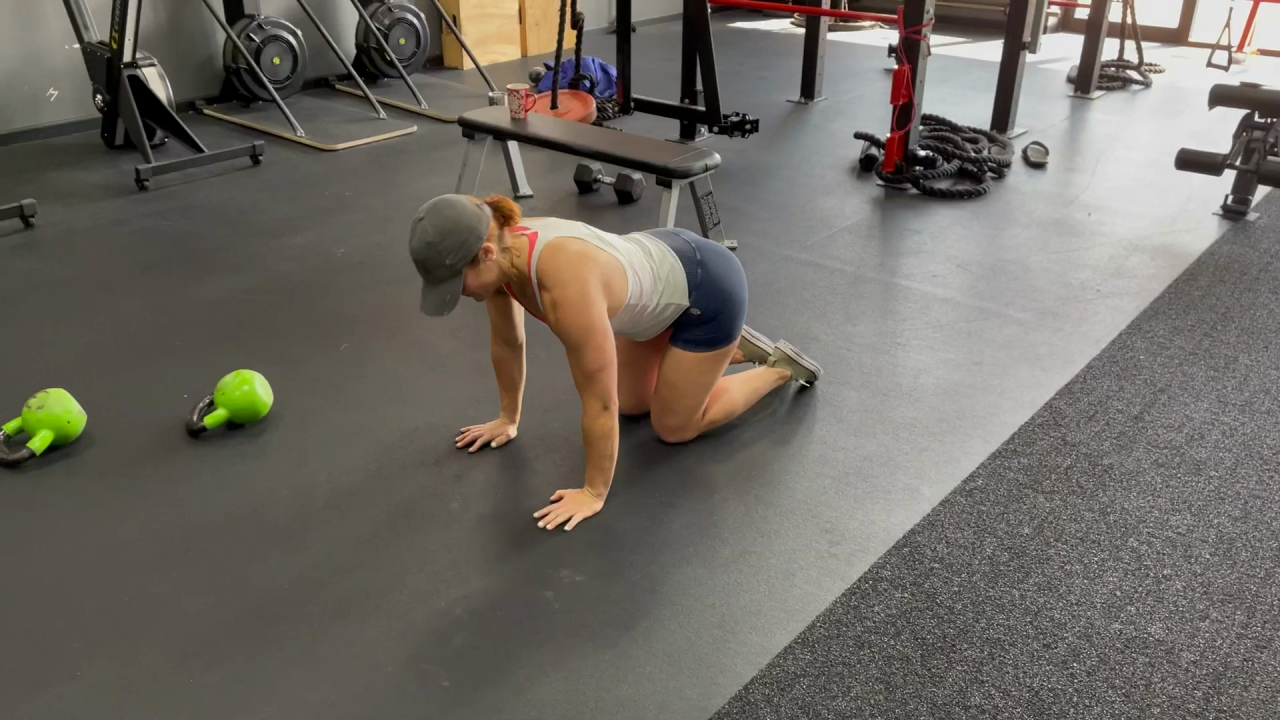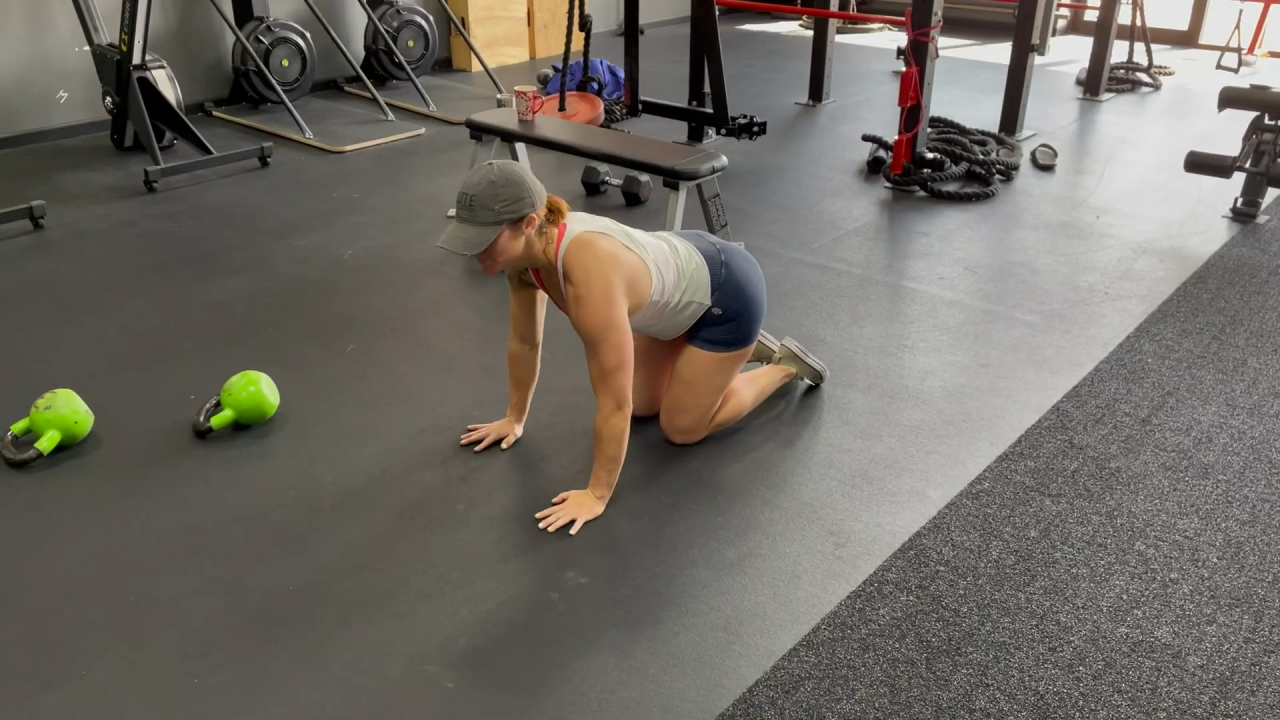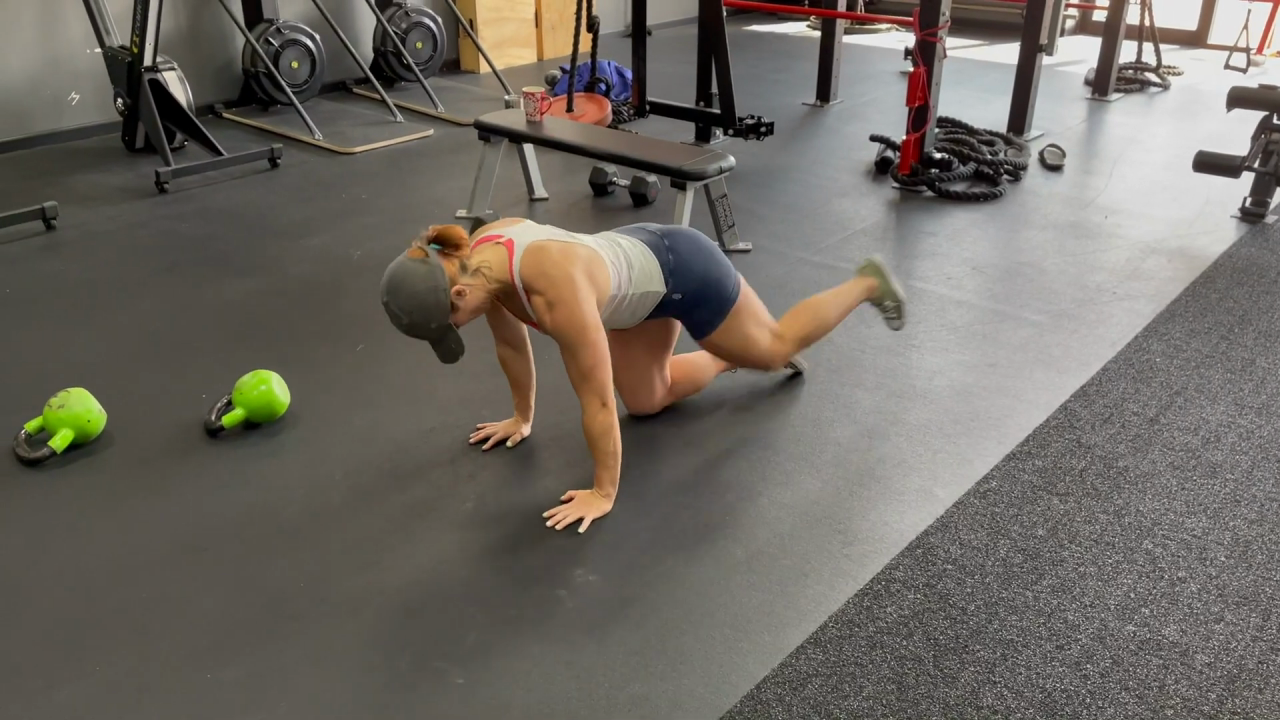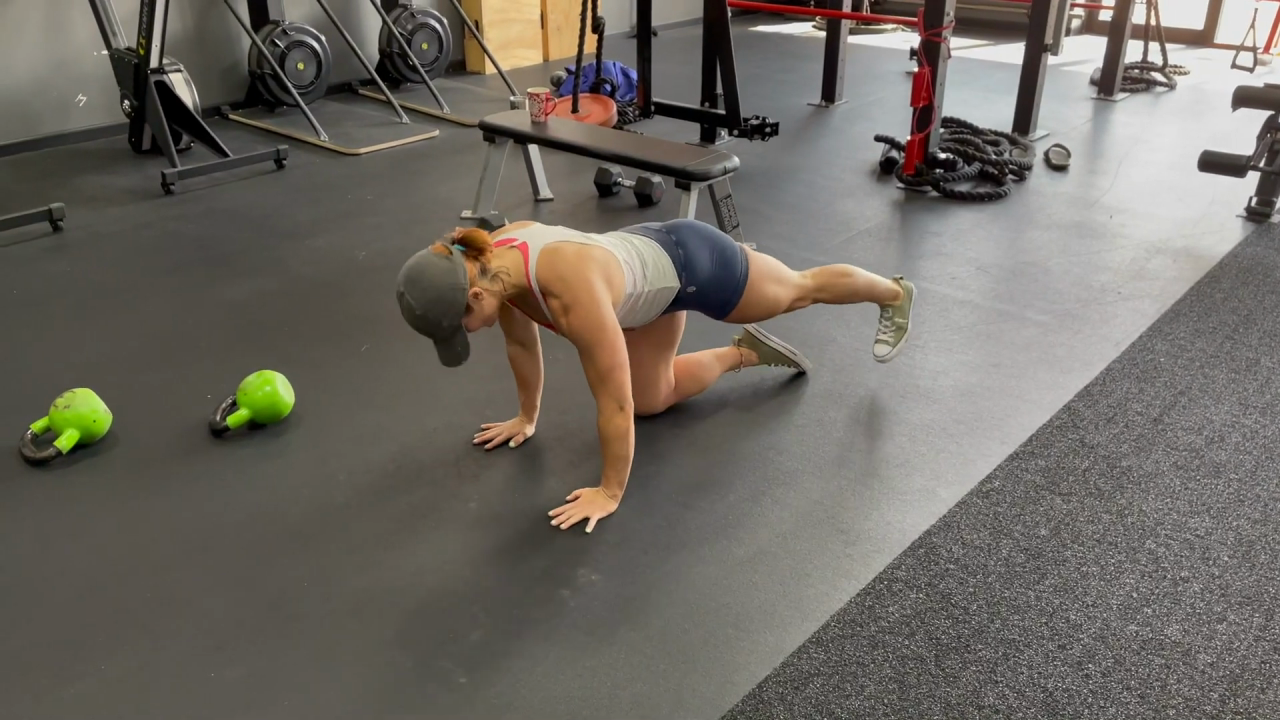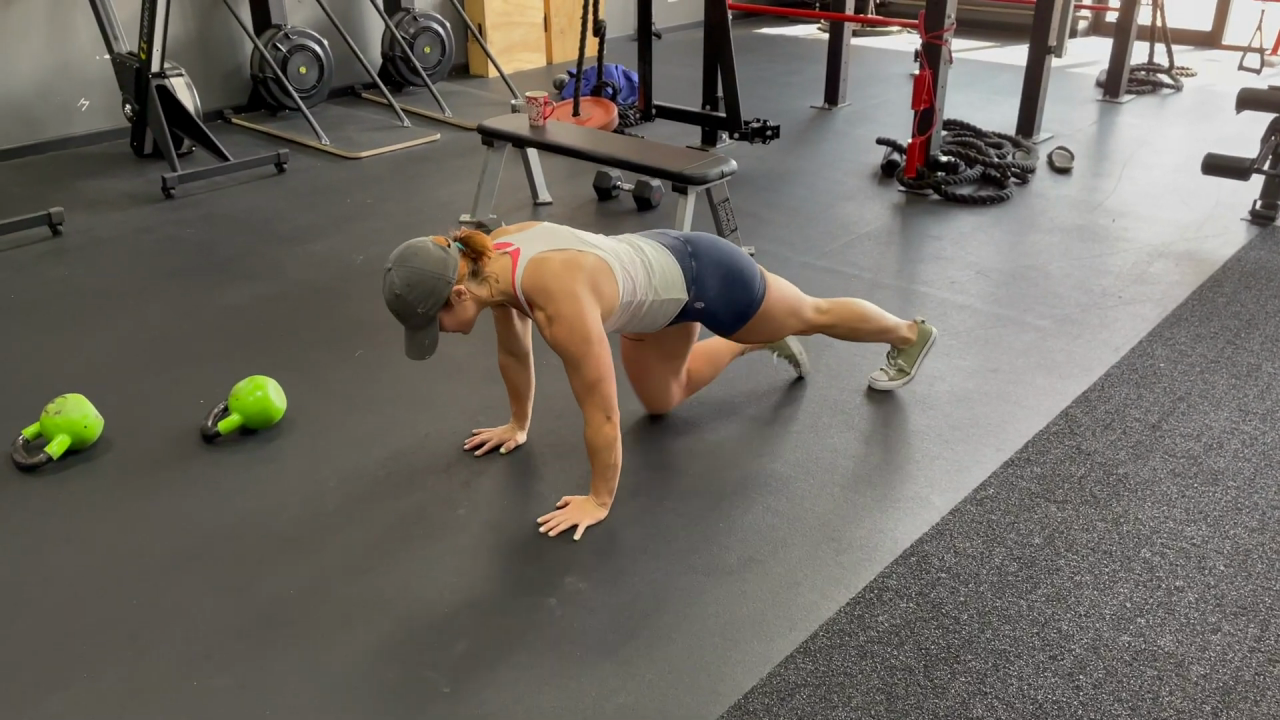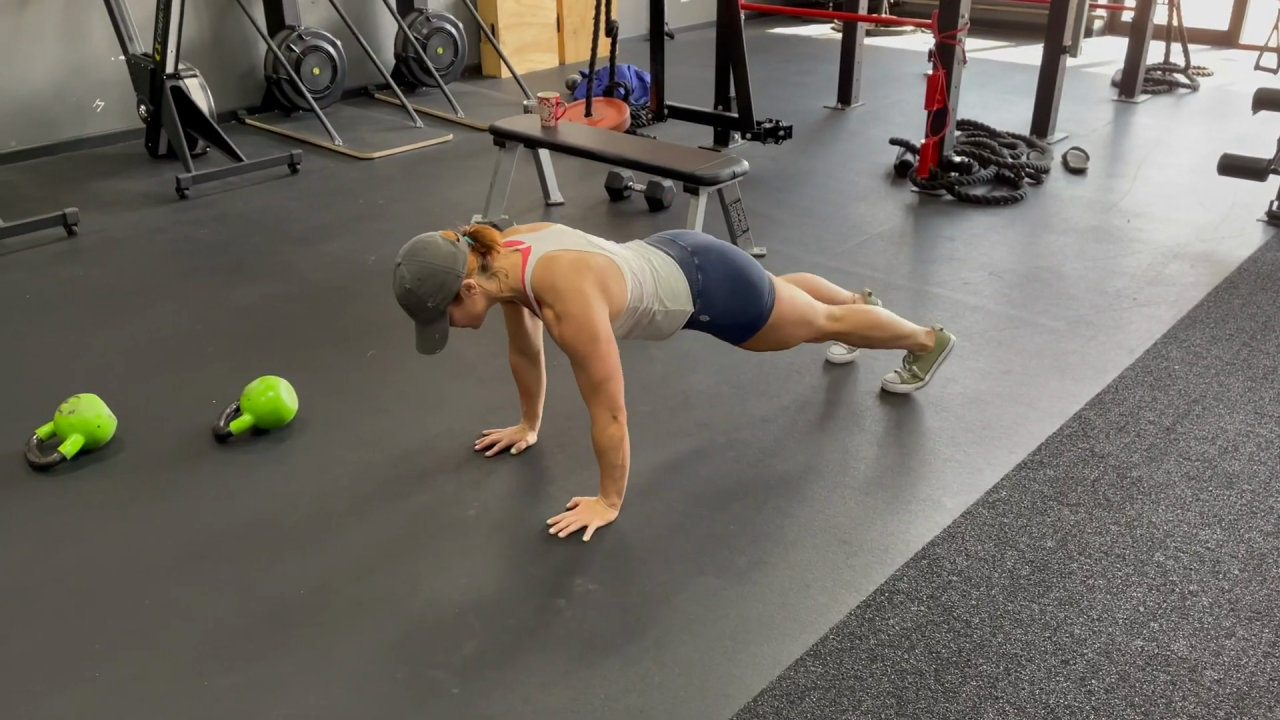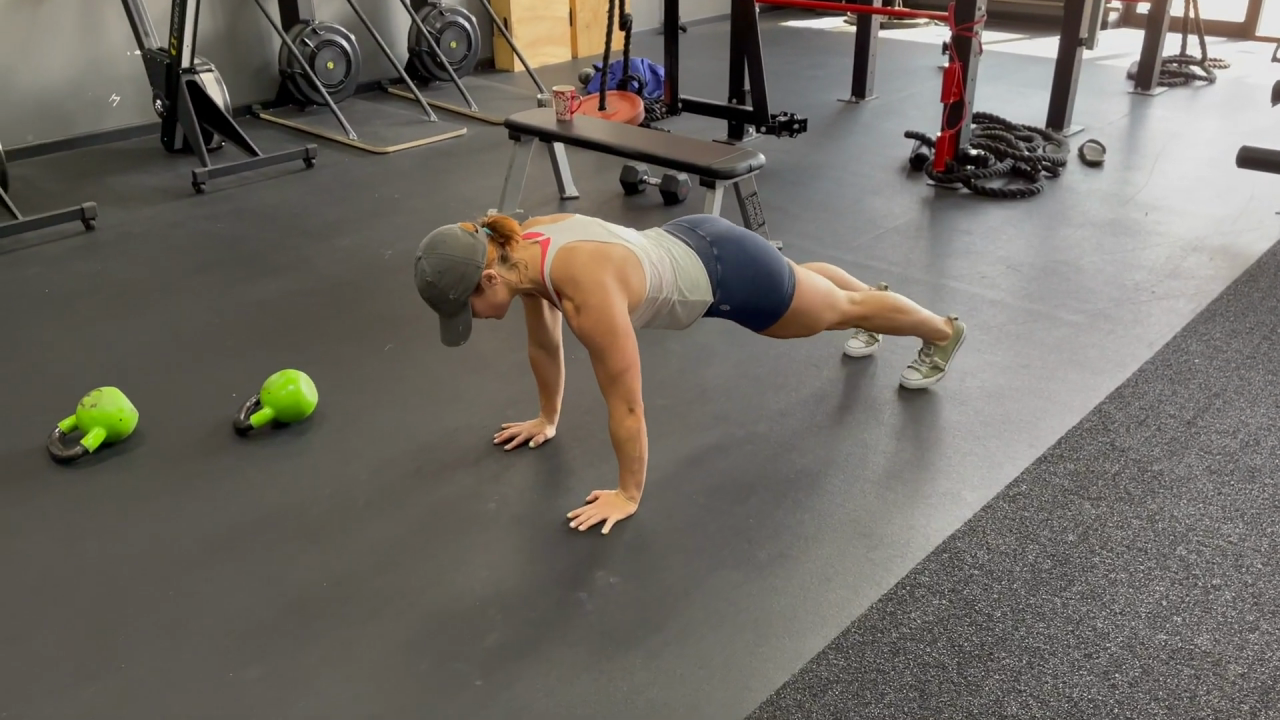
dt=0.7s
person 1, frame 1
left shoulder: (566, 286)
right shoulder: (498, 253)
left elbow: (598, 403)
right elbow: (507, 343)
left wrist: (593, 494)
right wrist: (507, 420)
left hip: (707, 289)
right hip: (662, 259)
left knee: (672, 426)
right knee: (632, 404)
left ankle: (779, 367)
right ankle: (733, 349)
person 1, frame 2
left shoulder: (591, 280)
right shoulder: (525, 247)
left elbow: (613, 403)
right elbow: (524, 340)
left wrist: (597, 495)
right wrist: (514, 418)
left hip: (728, 293)
right hip: (685, 268)
left knee: (681, 428)
right knee: (643, 405)
left ankle: (785, 367)
right ankle: (749, 347)
person 1, frame 3
left shoulder: (555, 291)
right shoulder: (476, 260)
left elbow: (598, 401)
right elbow: (511, 341)
left wrist: (604, 494)
right wrist: (521, 417)
left hip: (682, 272)
right hip: (635, 259)
left knee: (773, 350)
right knee: (645, 400)
left ankle: (869, 283)
right ankle: (730, 352)
person 1, frame 4
left shoulder: (573, 293)
right shoulder: (490, 263)
left elbow: (614, 402)
right elbow: (522, 342)
left wrist: (609, 493)
right wrist: (526, 417)
left hip: (691, 264)
right hip: (647, 259)
left knee: (800, 290)
right knee: (652, 400)
left ankle: (894, 294)
right ankle: (745, 352)
person 1, frame 5
left shoulder: (557, 299)
right shoulder: (492, 261)
left elbow: (601, 412)
right elbow: (513, 350)
left wrist: (600, 500)
right wrist: (519, 423)
left hip: (700, 277)
right hip: (657, 260)
left knee: (809, 317)
right knee: (660, 401)
left ankle: (909, 333)
right ankle: (753, 342)
person 1, frame 6
left shoulder: (566, 298)
right shoulder: (504, 255)
left elbow: (609, 412)
right elbow: (524, 350)
left wrist: (609, 501)
right wrist: (529, 424)
left hip: (709, 287)
right hip: (670, 255)
left knee: (821, 324)
right knee: (784, 292)
left ankle: (928, 342)
right ankle: (857, 298)
person 1, frame 7
left shoulder: (585, 288)
right shoulder: (523, 249)
left elbow: (626, 403)
right elbow: (543, 343)
left wrist: (629, 495)
right wrist: (547, 418)
left hip: (730, 273)
right hip: (691, 243)
left knee: (840, 311)
right knee: (799, 276)
left ankle: (943, 332)
right ankle: (872, 291)
